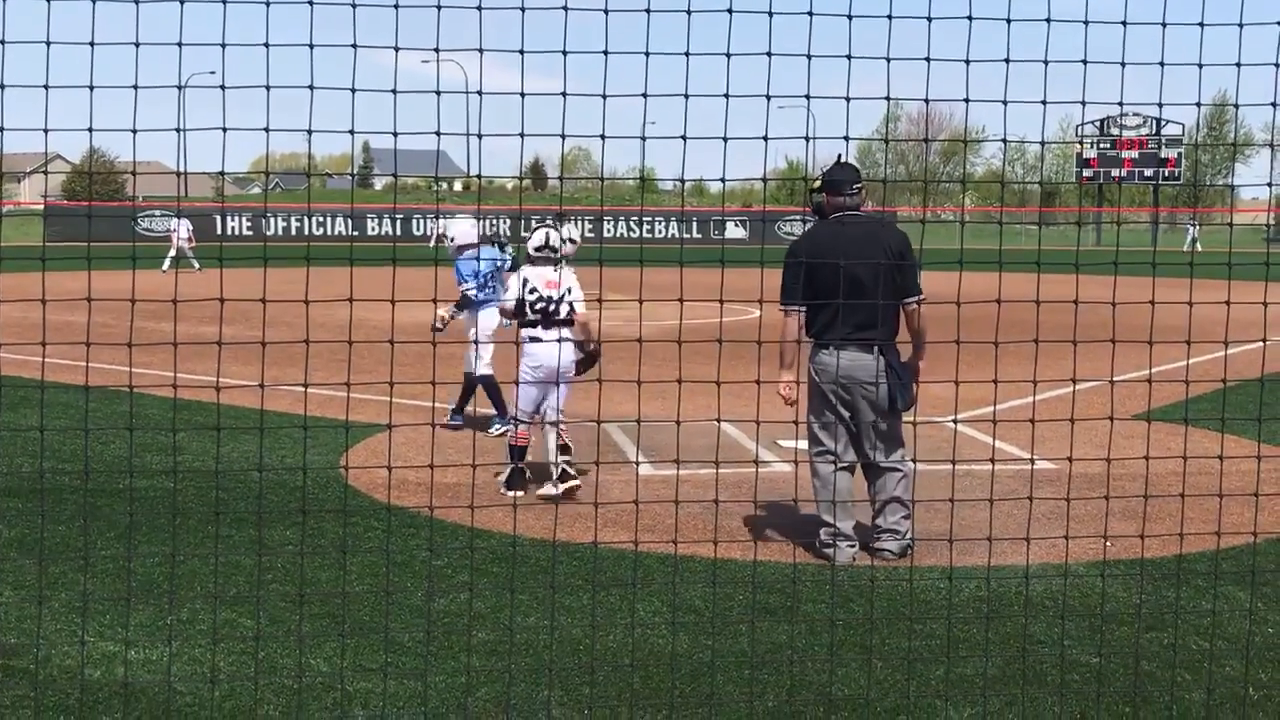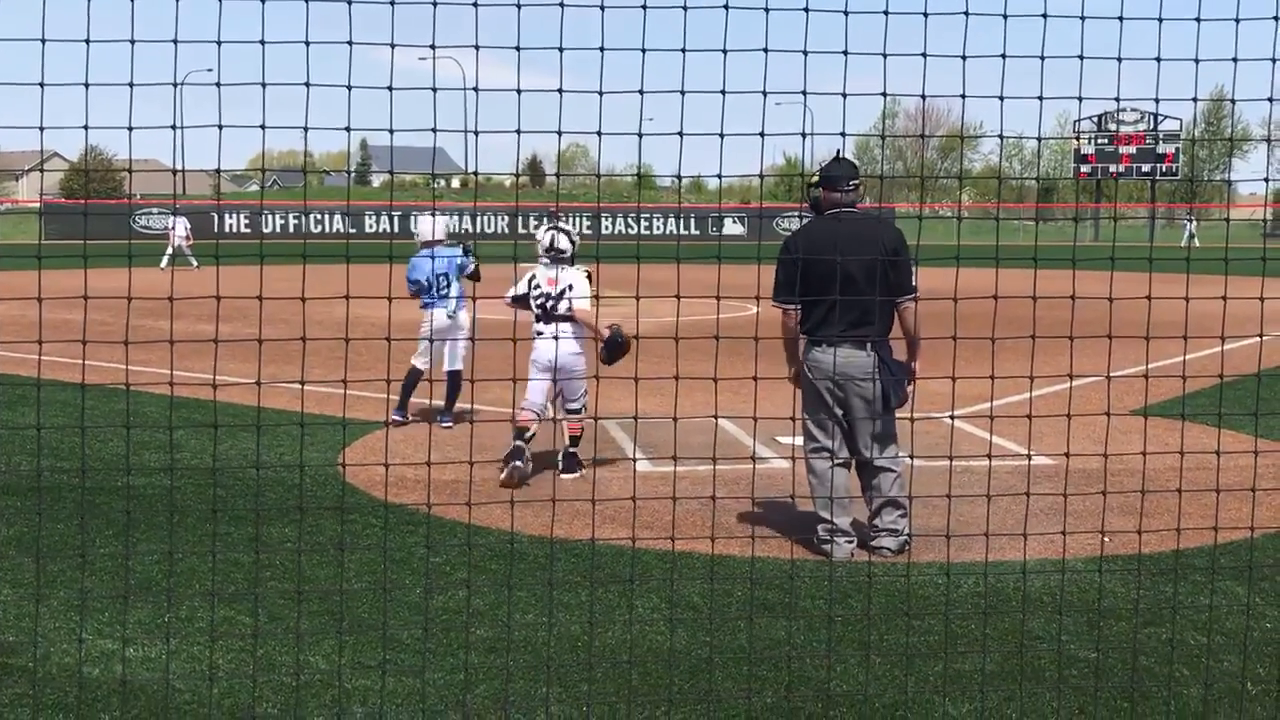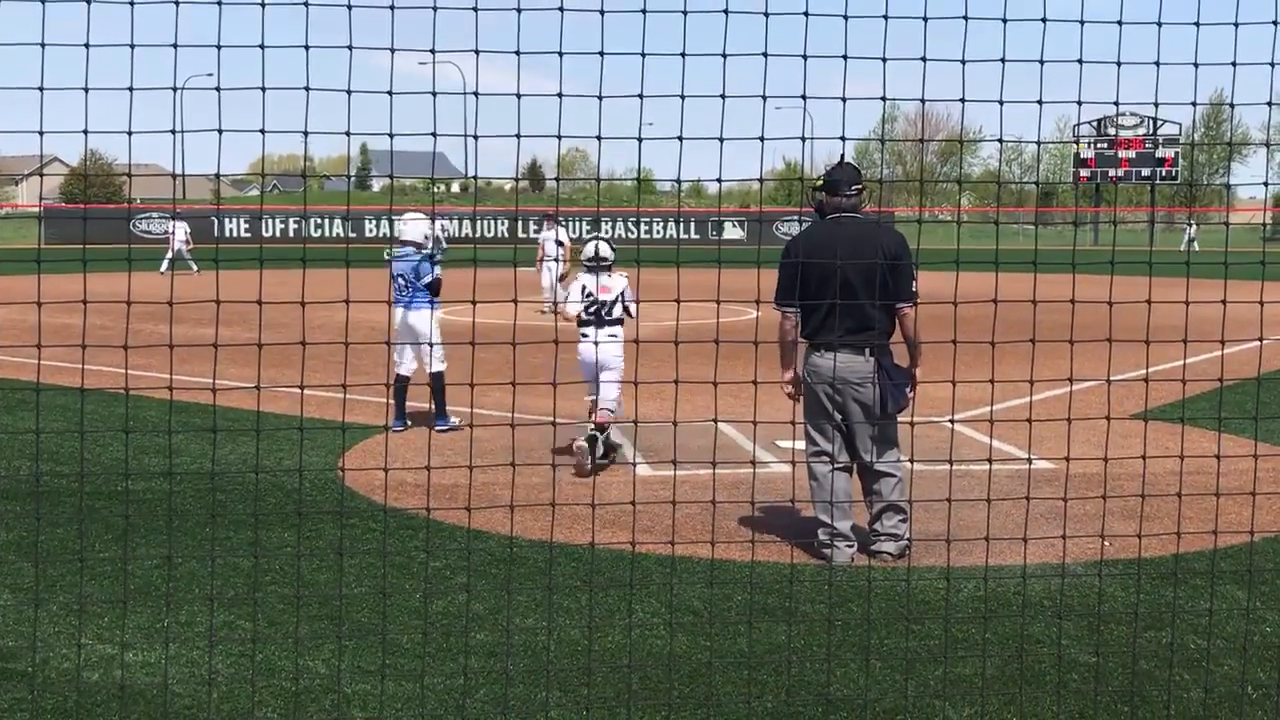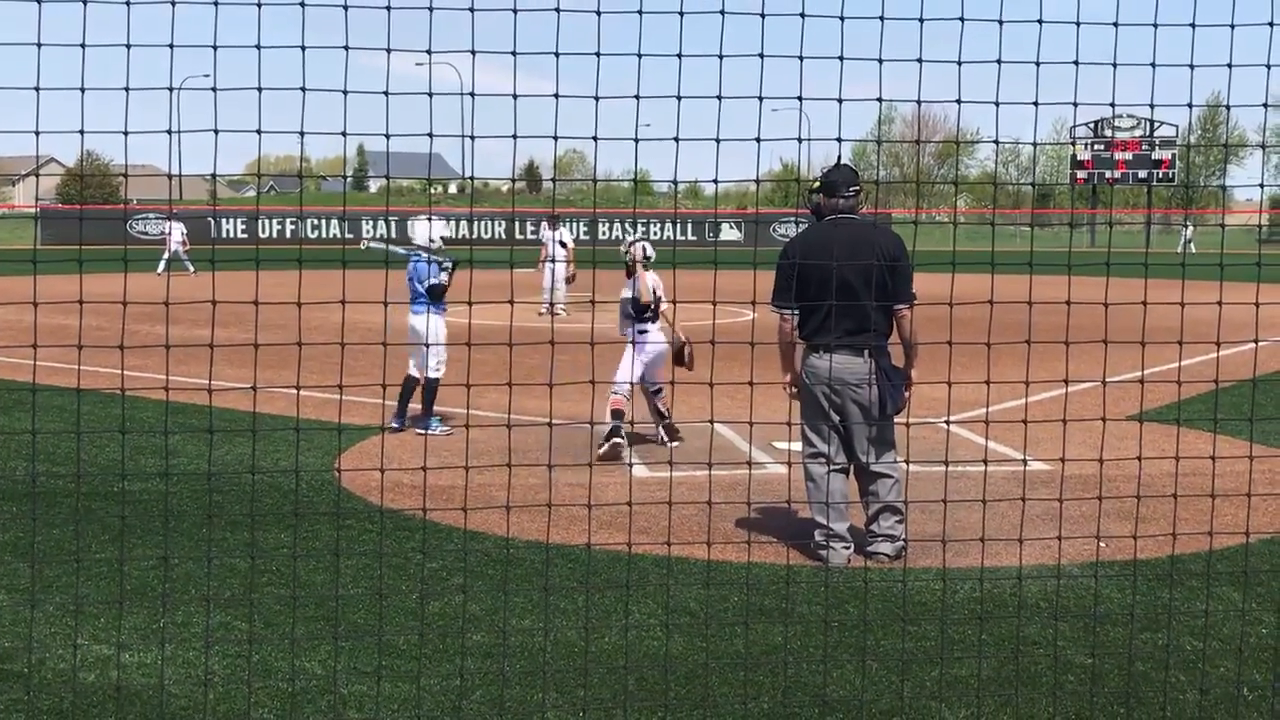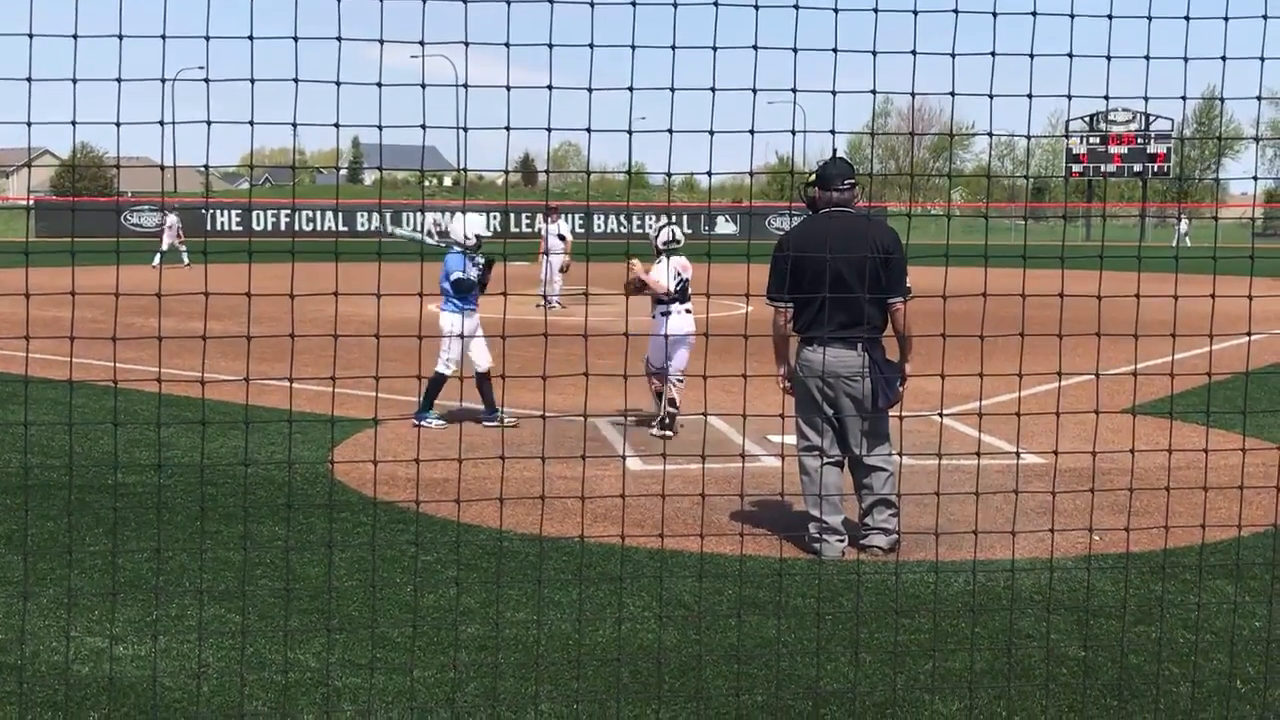
dt=0.5s
person 1, frame 1
left shoulder: (806, 244)
right shoulder: (892, 237)
left elbow: (793, 315)
right elbow: (912, 306)
left wrist: (787, 371)
right wrist: (918, 354)
left hip: (827, 360)
right hip: (878, 359)
left knee: (830, 455)
right knee: (887, 453)
left ankle: (837, 541)
right ankle: (892, 536)
person 1, frame 2
left shoulder: (799, 241)
right shoulder: (887, 234)
left elbow: (789, 313)
right elbow: (905, 305)
left wrist: (794, 362)
right wrist: (913, 355)
left hip: (820, 357)
right hip: (871, 357)
left knee: (826, 452)
right knee: (880, 450)
left ankle: (836, 537)
right ankle: (889, 533)
person 1, frame 3
left shoulder: (801, 244)
right shoulder: (889, 240)
left elbow: (789, 316)
right elbow: (905, 310)
left wrist: (788, 368)
right wrist: (915, 362)
left hip: (820, 362)
right hip: (871, 362)
left knee: (826, 456)
right knee: (881, 454)
left ankle: (836, 542)
right ankle: (890, 538)
person 1, frame 4
left shoulder: (799, 246)
right shoulder: (887, 241)
left elbow: (787, 319)
right elbow: (903, 312)
left wrist: (789, 369)
right wrist: (910, 363)
left hip: (818, 364)
right hip: (870, 363)
left knee: (824, 458)
right knee: (879, 456)
left ankle: (833, 544)
right ankle: (886, 539)
person 1, frame 5
left shoulder: (793, 239)
right shoulder: (882, 235)
left elbow: (782, 312)
right elbow: (897, 306)
left wrist: (782, 362)
right wrist: (905, 357)
left hip: (812, 356)
right hip: (864, 356)
left knee: (818, 451)
right knee: (873, 448)
left ankle: (827, 537)
right ankle: (880, 532)
person 2, frame 1
left shoulder: (523, 275)
right shoulder: (568, 277)
left elbow: (507, 308)
right elbow: (581, 318)
left wrist: (521, 313)
right wrist: (588, 345)
left hip: (534, 353)
right hip: (564, 352)
left knee: (522, 418)
right knee: (554, 417)
left ankle: (516, 477)
right ankle: (564, 472)
person 2, frame 2
left shoulder: (535, 274)
right shoulder: (577, 276)
left elbow: (509, 300)
right elbow: (581, 313)
right wrist: (601, 333)
left hip: (541, 347)
right hip: (571, 348)
left knee: (531, 405)
right knee: (574, 406)
left ankle: (518, 454)
right ankle: (570, 460)
person 2, frame 3
left shoulder: (581, 281)
right shoulder: (622, 281)
left elbow: (569, 315)
right elbow: (633, 313)
left wrist: (569, 313)
left hip: (587, 347)
right hip: (613, 348)
left knee: (597, 397)
right knee: (608, 404)
left ankle: (600, 450)
right ankle: (589, 441)
person 2, frame 4
left shoulder: (641, 279)
right shoulder: (652, 278)
left elbow: (645, 299)
right elbow: (664, 307)
left wrist: (638, 268)
right wrist: (678, 334)
left hip: (640, 343)
right hip: (657, 340)
left knee: (620, 390)
right knee: (653, 387)
left ankle: (615, 433)
right ankle: (668, 432)
person 2, frame 5
left shoulder: (661, 265)
right shoulder: (684, 262)
left elbow: (664, 291)
left wrist: (642, 275)
right wrist: (645, 279)
left hip: (665, 324)
right hip: (687, 323)
left knee: (654, 371)
right knee: (675, 375)
left ankle: (664, 419)
right ankle: (668, 421)
person 3, frame 1
left shoulder: (463, 262)
right shoulder: (492, 251)
left elbow: (468, 297)
right elbow: (513, 266)
left wrist: (448, 315)
right wrist: (505, 250)
left hip: (481, 315)
right hip: (494, 312)
left knee: (481, 369)
right knee: (472, 366)
left ankle: (503, 416)
right ankle: (458, 413)
person 3, frame 2
left shoulder: (416, 261)
right shoulder: (456, 253)
left elbow: (414, 293)
right elbow: (476, 276)
right wrist: (468, 254)
left hip: (434, 315)
right hip: (459, 314)
left knee: (419, 362)
right knee: (455, 366)
left ankle: (401, 410)
right ankle: (447, 413)
person 3, frame 3
left shoulder: (395, 257)
right shoulder: (420, 259)
right elbow: (435, 290)
right wrist: (435, 266)
left hip: (401, 314)
right hip: (423, 314)
left knee: (403, 367)
right knee: (436, 365)
left ankle: (399, 419)
right ankle: (441, 418)
person 3, frame 4
left shoulder: (417, 260)
right shoulder: (427, 263)
right elbow: (437, 293)
left wrist: (447, 271)
right wrist: (445, 272)
left hip: (416, 317)
right hip: (430, 319)
left knee: (415, 369)
right knee: (434, 370)
left ankle: (399, 417)
right ankle: (426, 420)
person 3, frame 5
left shoulder: (469, 258)
right shoulder: (454, 258)
left elbow: (479, 288)
right elbow: (464, 288)
left wrist: (486, 269)
right wrist: (477, 268)
left hip: (470, 317)
right hip: (456, 317)
left knee: (483, 363)
right knee: (447, 366)
left ankle: (491, 413)
right ankle: (423, 413)
